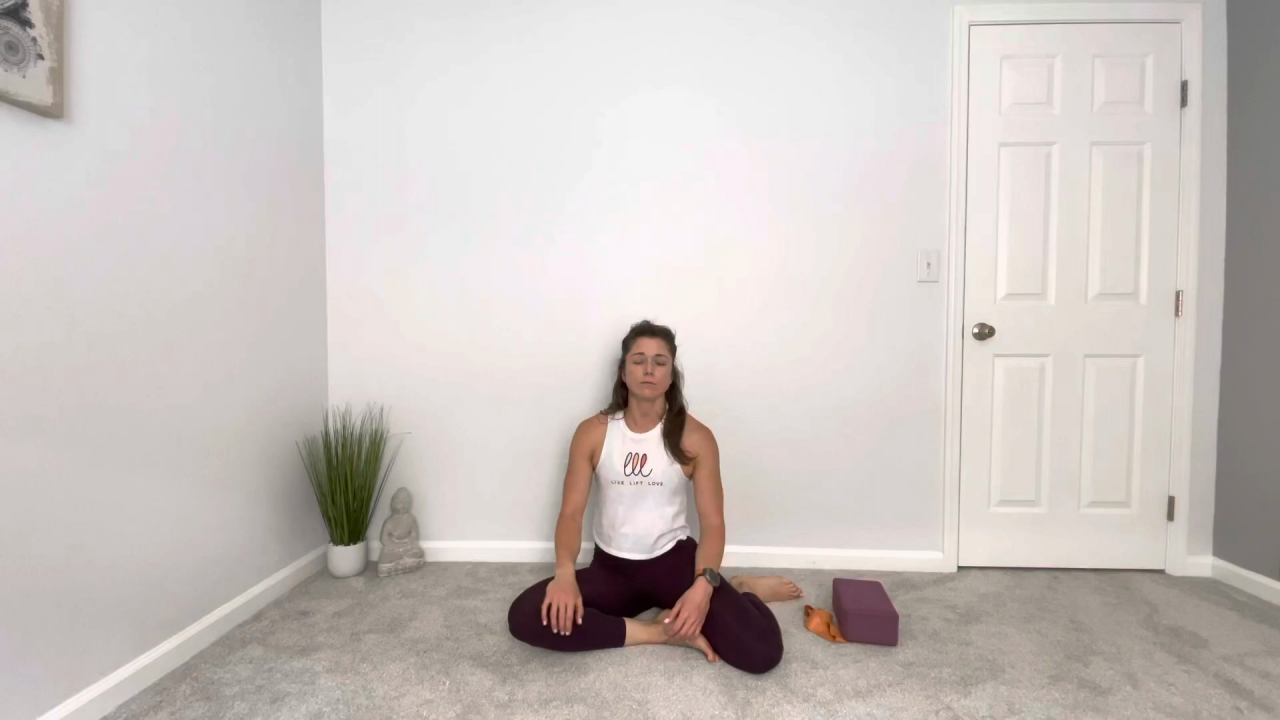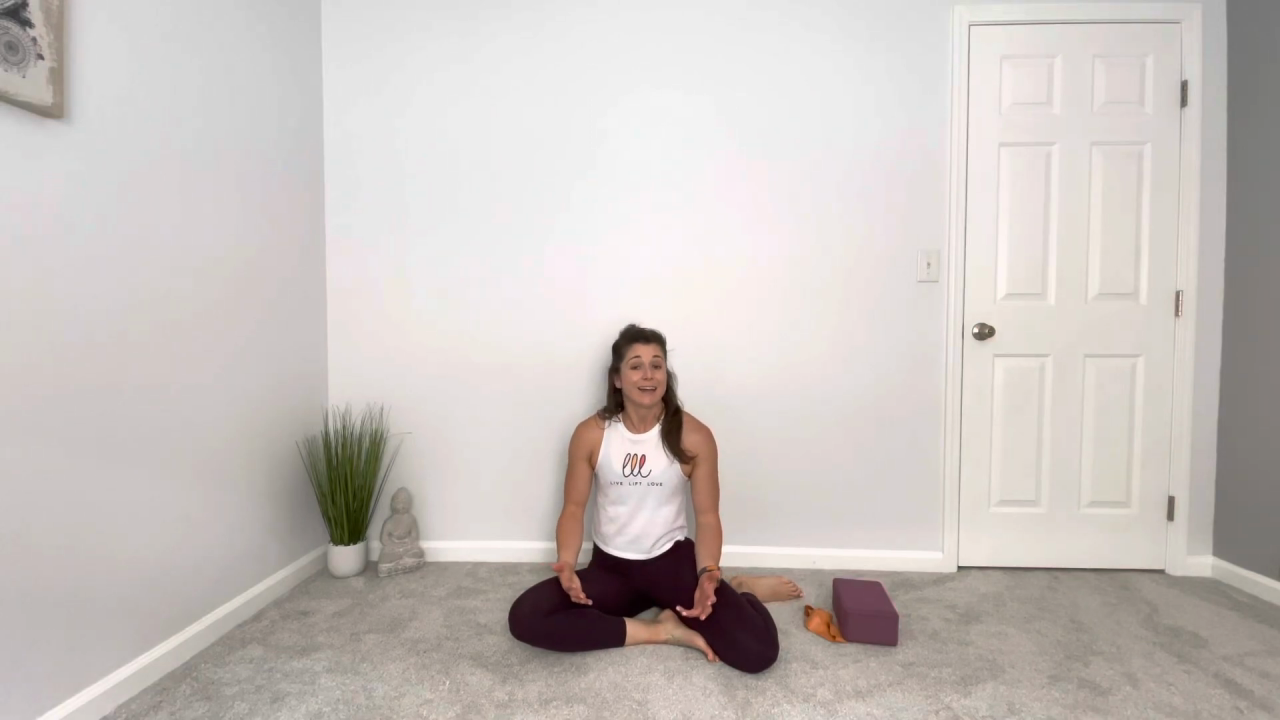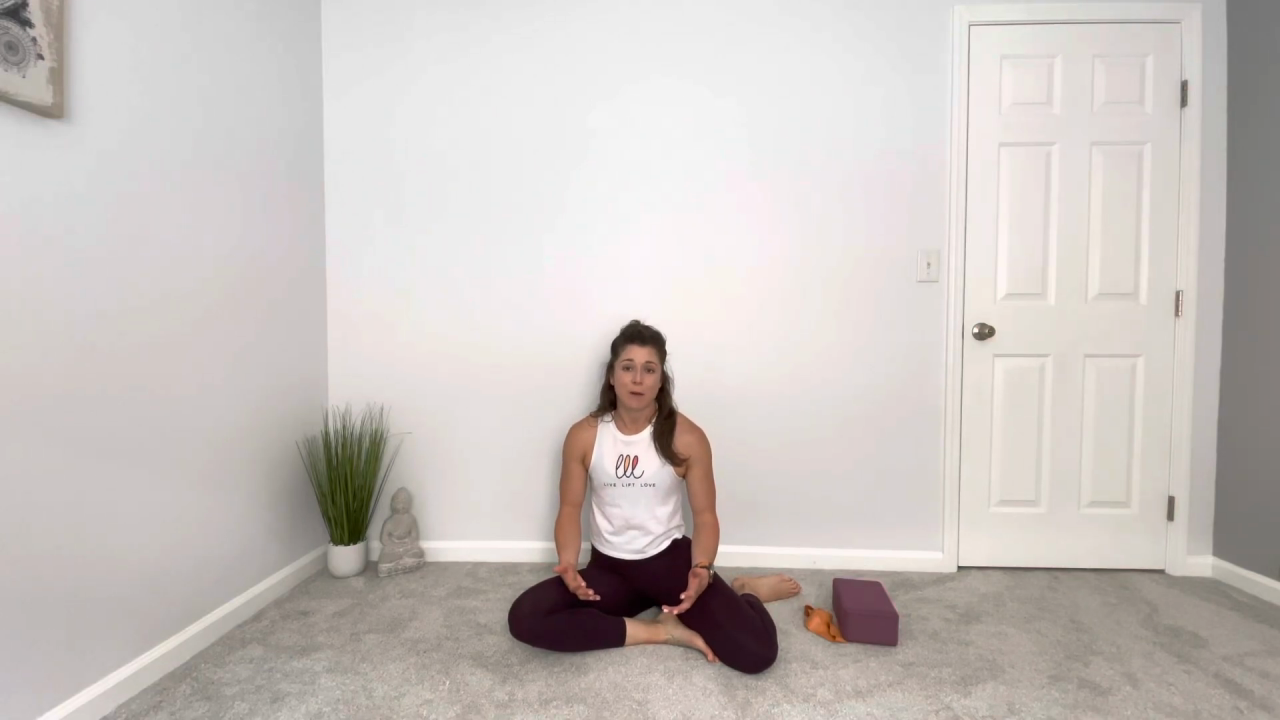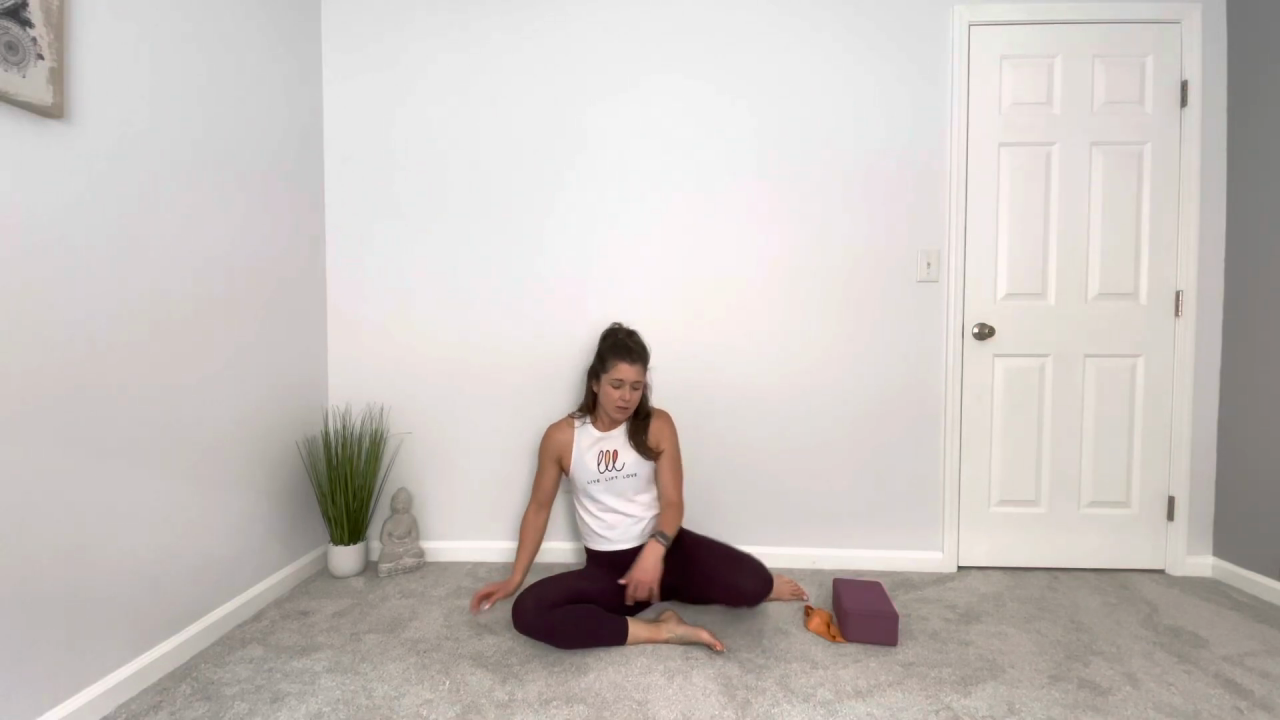
dt=1s
person 1, frame 1
left shoulder: (695, 438)
right shoulder: (593, 432)
left elbow: (712, 521)
right elbow: (572, 512)
left wrist: (704, 585)
right wrist: (563, 572)
left hip: (674, 561)
right hip: (612, 567)
left knee: (761, 651)
right knee: (525, 617)
left ankle: (736, 591)
right ankle: (660, 631)
person 1, frame 2
left shoulder: (694, 436)
right shoulder: (590, 434)
left elbow: (707, 516)
right elbow: (573, 509)
left wrist: (709, 576)
right wrist: (566, 564)
left hip: (672, 561)
right hip: (611, 567)
left knee: (758, 651)
right knee: (525, 618)
left ankle: (736, 591)
right ankle: (661, 630)
person 1, frame 3
left shoulder: (687, 437)
right shoulder: (584, 435)
left elbow: (705, 515)
right elbow: (570, 509)
left wrist: (702, 570)
right wrist: (567, 564)
left hip: (670, 559)
right hip: (609, 568)
left knee: (757, 651)
right knee: (524, 618)
left ankle: (741, 592)
right ankle: (663, 631)
person 1, frame 4
left shoulder: (658, 425)
right shoulder: (562, 435)
left elbow: (672, 502)
right elbow: (539, 507)
left wrist: (655, 549)
right wrist: (515, 577)
left hip: (661, 550)
right hip: (606, 567)
left knee: (753, 582)
right knee: (527, 613)
right ankle: (662, 631)
